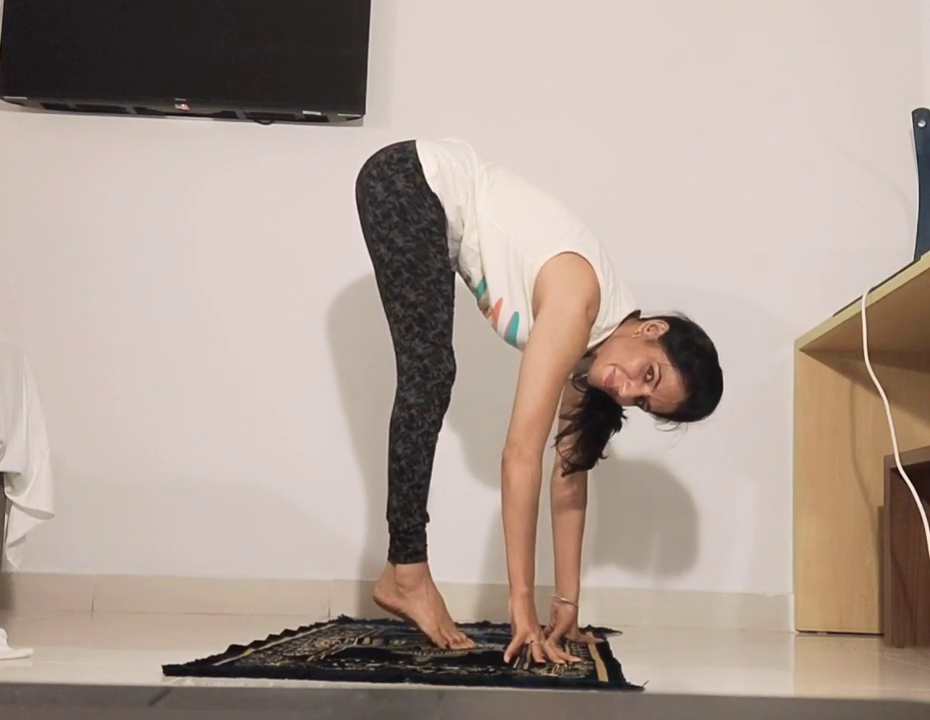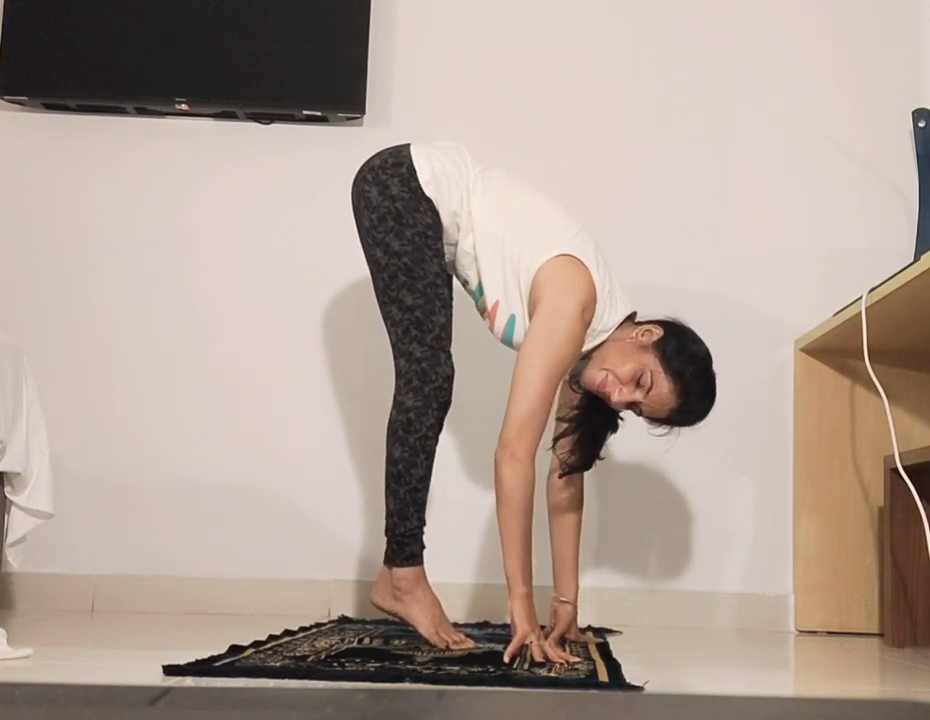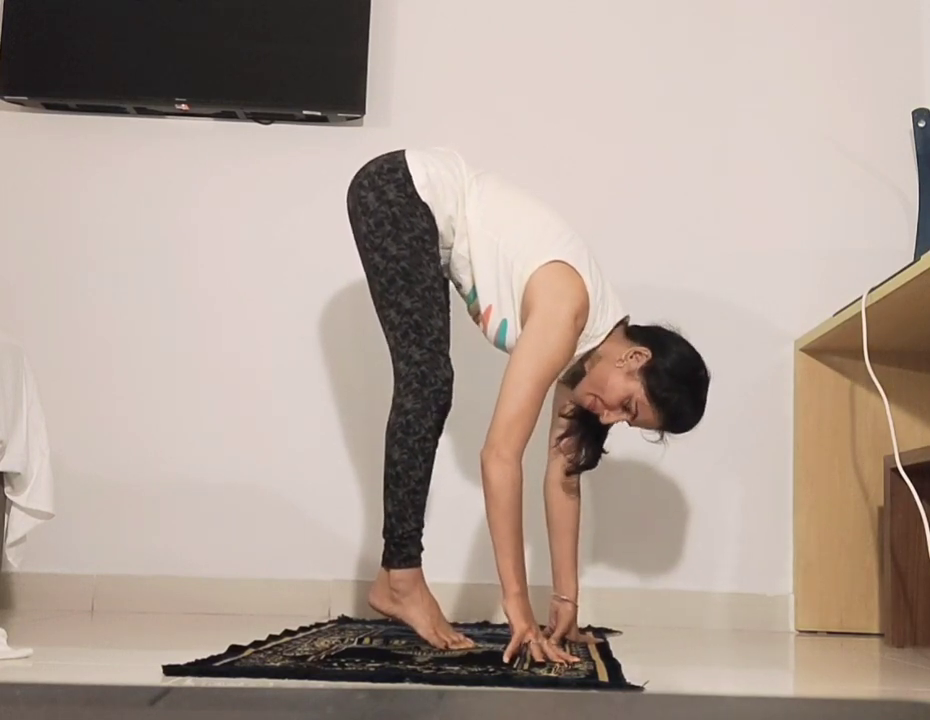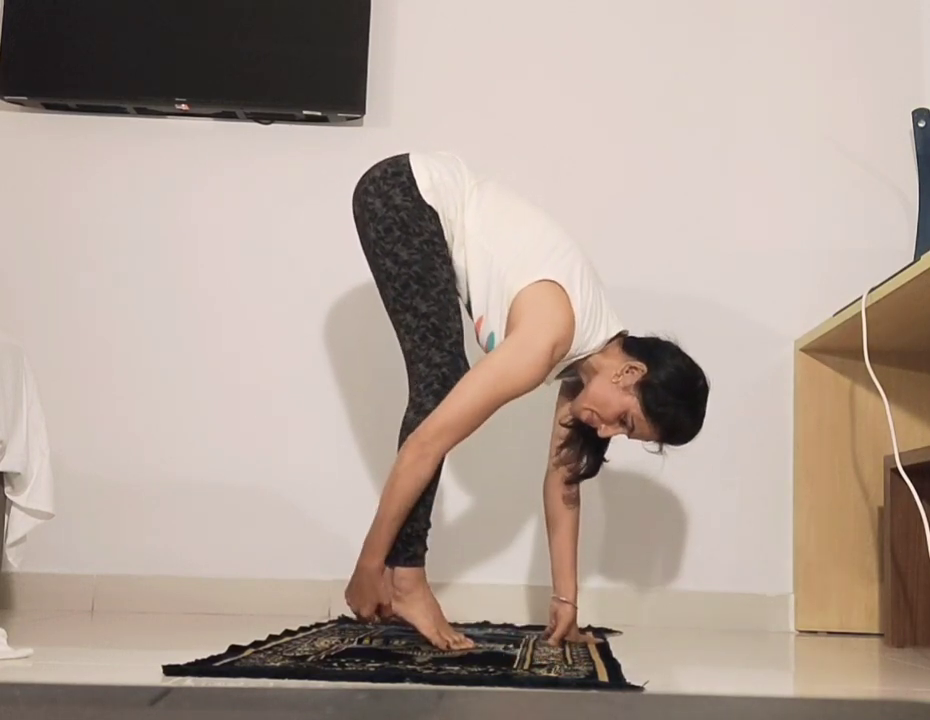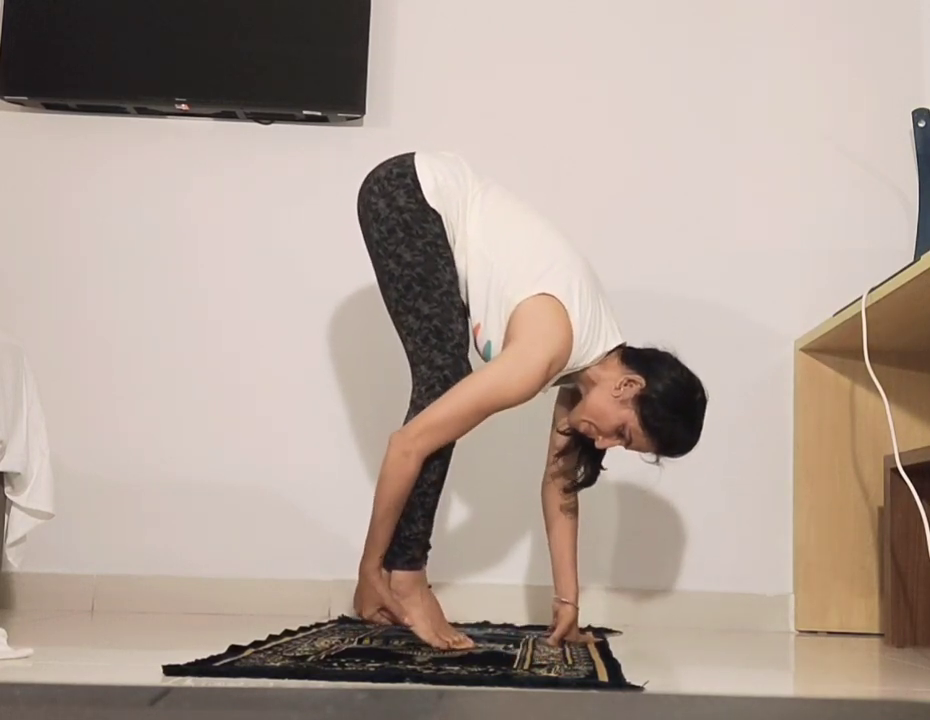
dt=1s
person 1, frame 1
left shoulder: (591, 337)
right shoulder: (579, 299)
left elbow: (570, 469)
right elbow: (521, 453)
left wrist: (566, 601)
right wrist: (522, 603)
left hip: (433, 199)
right hip: (407, 181)
left knee: (431, 381)
right knee: (429, 377)
left ankle: (404, 569)
right ankle: (405, 571)
person 1, frame 2
left shoulder: (589, 337)
right shoulder: (575, 303)
left elbow: (567, 468)
right elbow: (514, 454)
left wrist: (566, 601)
right wrist: (522, 605)
left hip: (430, 202)
right hip: (403, 185)
left knee: (430, 384)
right knee: (427, 380)
left ankle: (400, 573)
right ankle: (402, 576)
person 1, frame 3
left shoulder: (586, 342)
right shoulder: (568, 314)
left elbow: (563, 470)
right elbow: (499, 456)
left wrist: (566, 598)
right wrist: (517, 603)
left hip: (425, 207)
right hip: (398, 190)
left knee: (431, 388)
right knee: (426, 384)
left ankle: (398, 575)
right ankle: (400, 578)
person 1, frame 4
left shoulder: (588, 349)
right shoulder: (551, 338)
left elbow: (563, 476)
right elbow: (424, 444)
left wrist: (565, 598)
right wrist: (369, 566)
left hip: (432, 203)
right hip: (401, 192)
left knee: (442, 384)
right knee: (440, 378)
left ankle: (402, 575)
right ankle: (404, 579)
person 1, frame 5
left shoulder: (588, 358)
right shoulder: (551, 349)
left elbow: (560, 482)
right elbow: (408, 443)
left wrist: (567, 599)
right wrist: (369, 569)
left hip: (440, 203)
right hip: (406, 193)
left knee: (444, 386)
right knee: (443, 381)
left ankle: (402, 577)
right ankle: (402, 579)
